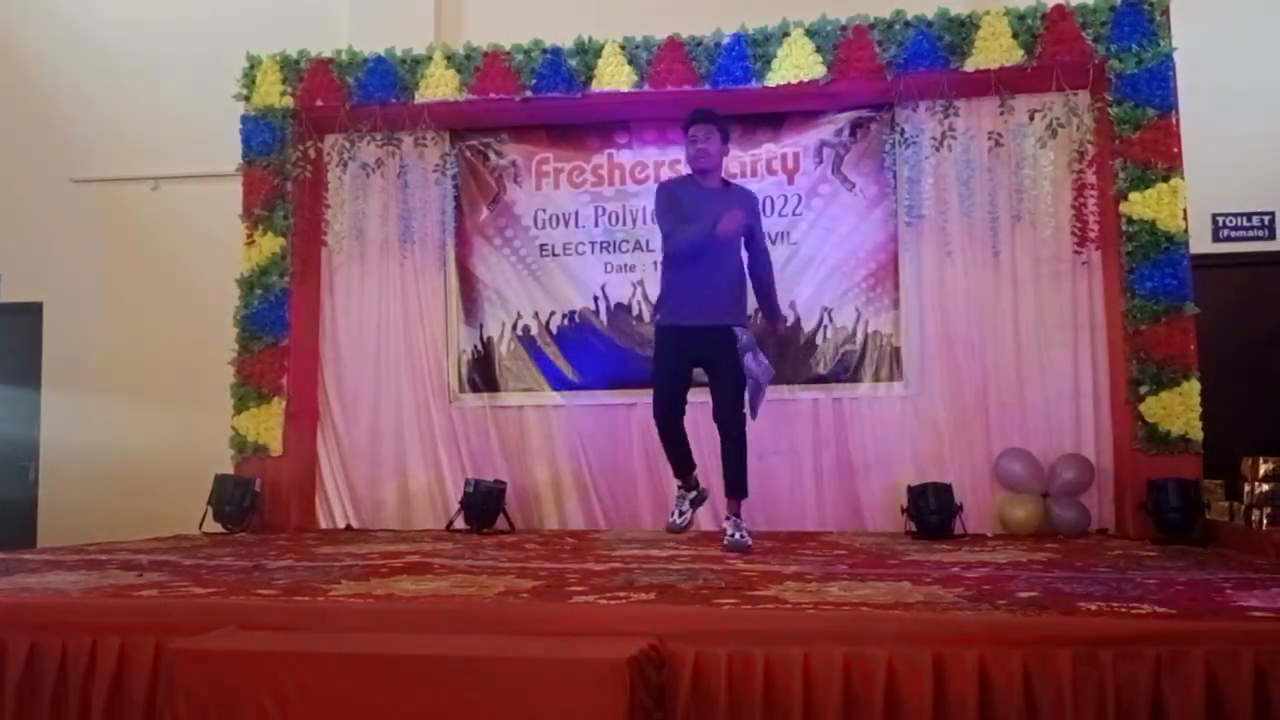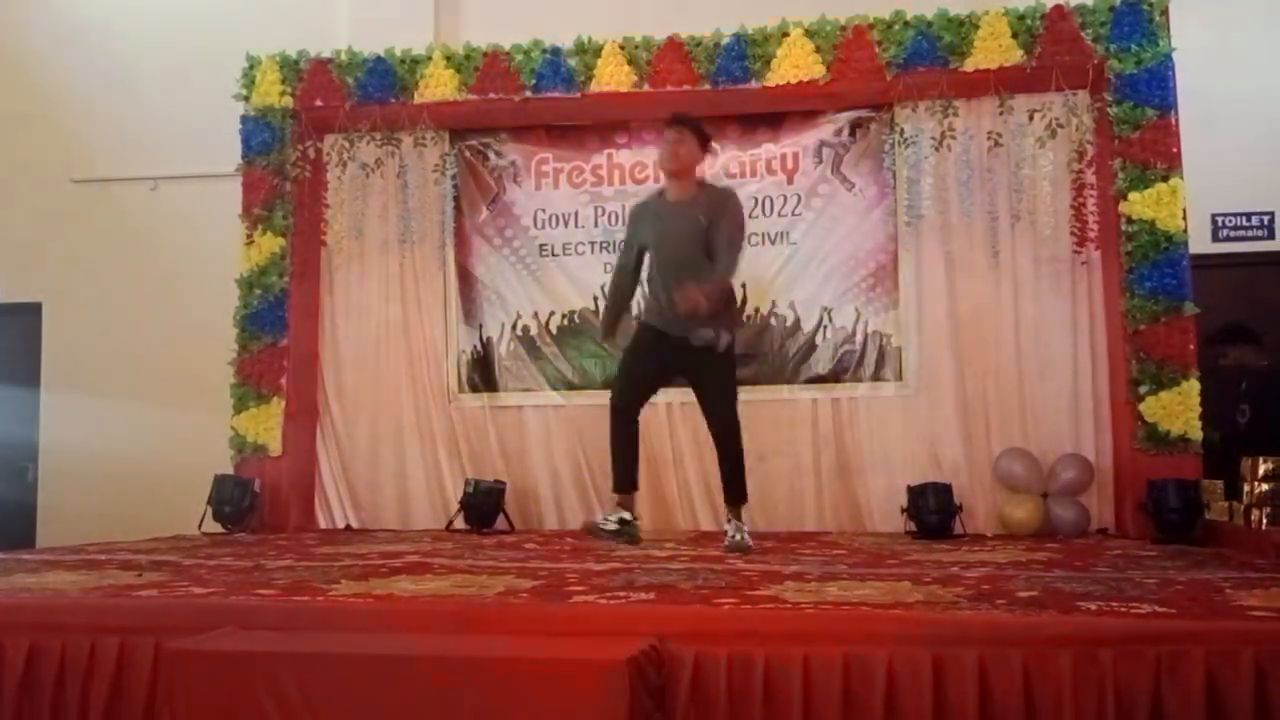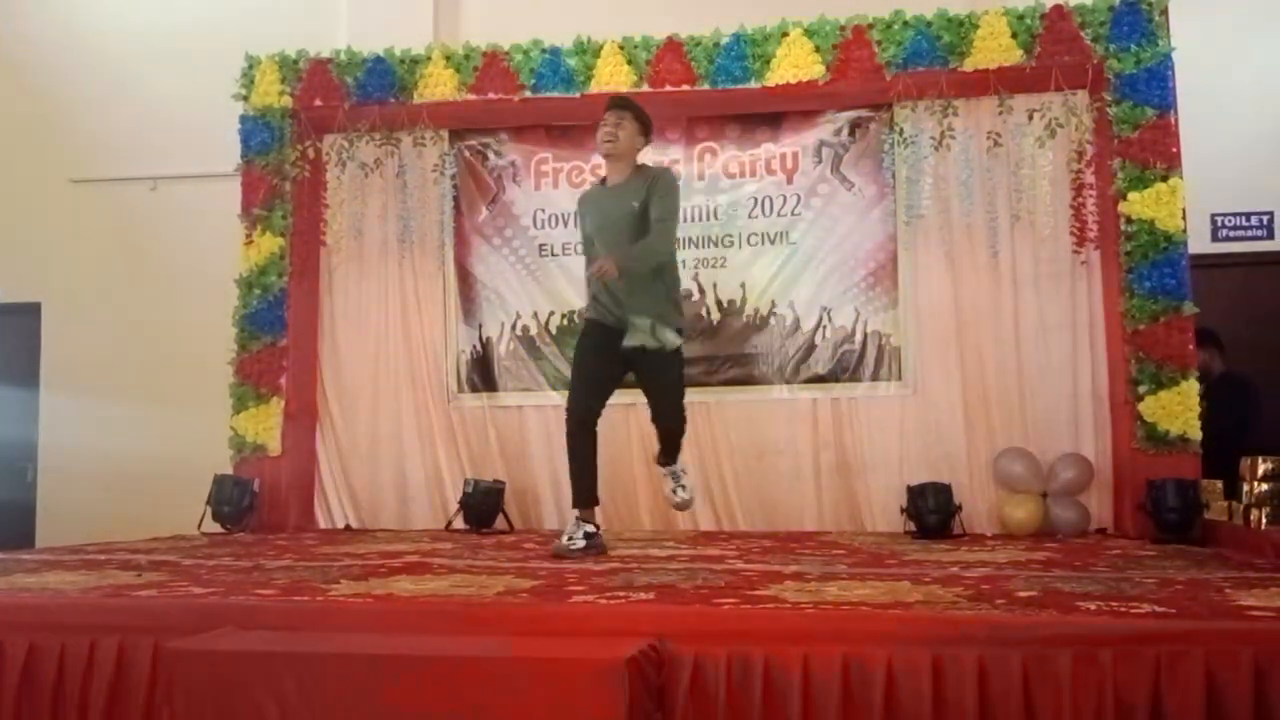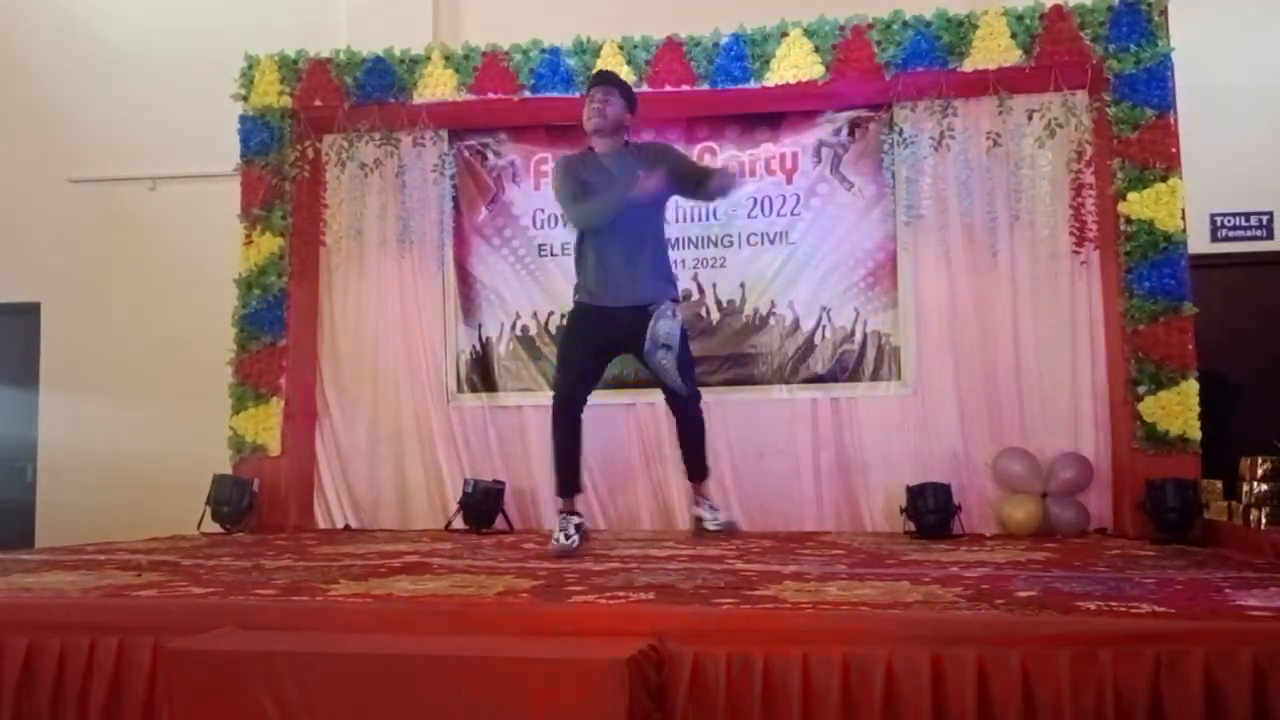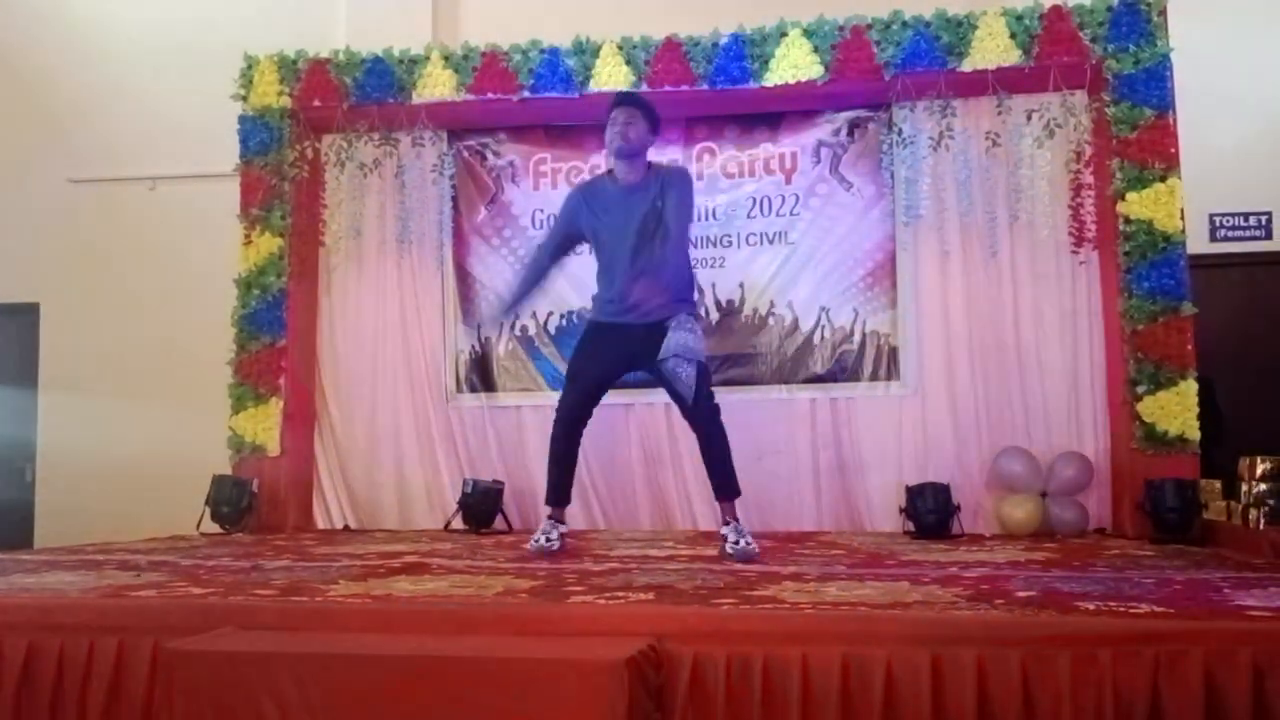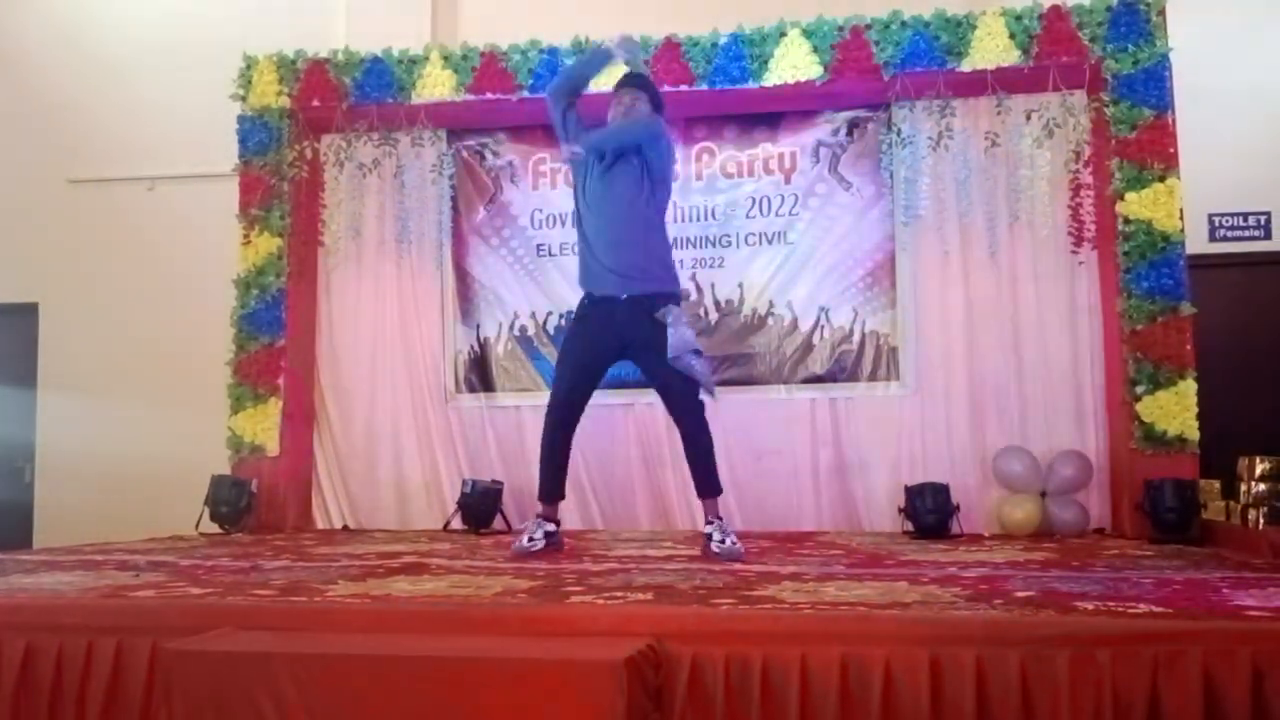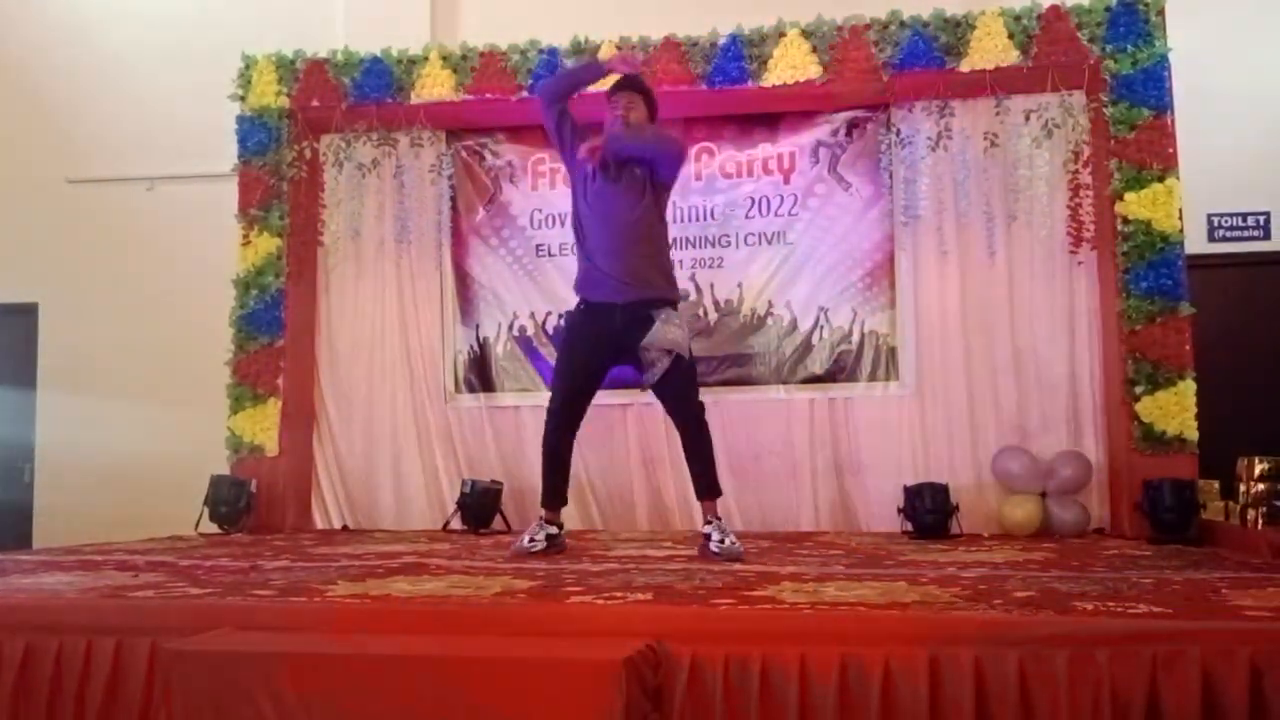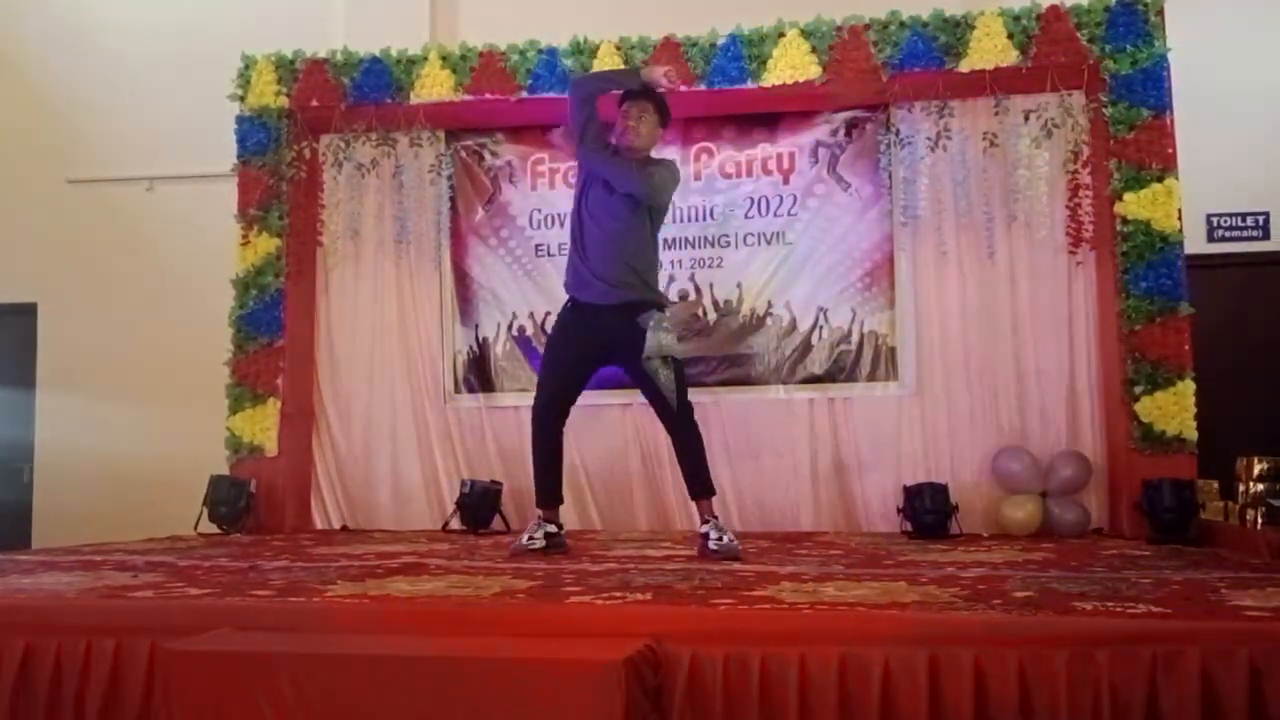
dt=0.3s
person 1, frame 1
left shoulder: (745, 199)
right shoulder: (670, 192)
left elbow: (758, 257)
right elbow: (675, 243)
left wrist: (772, 312)
right wrist: (715, 229)
left hip: (726, 326)
right hip: (676, 324)
left knee: (730, 417)
right knee: (666, 410)
left ankle: (734, 517)
right ankle: (688, 487)
person 1, frame 2
left shoulder: (723, 202)
right shoulder: (643, 212)
left elbow: (729, 258)
right elbow: (626, 270)
left wrist: (706, 291)
right wrist: (609, 320)
left hip: (710, 335)
right hip: (657, 331)
left knee: (724, 425)
right knee: (622, 405)
left ankle: (735, 521)
right ankle: (624, 512)
person 1, frame 3
left shoulder: (659, 182)
right shoulder: (588, 200)
left elbow: (661, 242)
left wrist: (621, 261)
left hip: (656, 325)
right hip: (602, 325)
left knee: (670, 415)
right knee: (580, 415)
left ankle: (668, 463)
right ankle: (585, 525)
person 1, frame 4
left shoulder: (652, 154)
right shoulder: (569, 167)
left elbow: (707, 182)
right elbow: (581, 215)
left wrist: (725, 177)
right wrist: (635, 194)
left hip: (653, 303)
right hip: (593, 306)
left knee: (685, 399)
right knee: (566, 405)
left ankle: (701, 502)
right ankle: (570, 515)
person 1, frame 5
left shoulder: (674, 180)
right shoulder: (585, 196)
left elbow: (677, 239)
right elbow: (547, 255)
left wrist: (657, 286)
right wrist: (506, 309)
left hip: (669, 322)
right hip: (609, 323)
left knee: (705, 416)
right knee: (569, 418)
left ankle: (731, 524)
right ankle: (555, 520)
person 1, frame 6
left shoulder: (653, 154)
right shoulder: (586, 152)
left elbow: (651, 129)
right elbow: (560, 93)
left wrist: (592, 141)
right wrist: (607, 55)
left hip: (653, 305)
right hip: (598, 307)
left knee: (688, 411)
right knee: (561, 410)
left ankle: (715, 524)
right ankle: (546, 519)
person 1, frame 7
left shoulder: (653, 165)
right shoulder: (583, 158)
left elbow: (670, 144)
right elbow: (547, 97)
left wrist: (610, 142)
right wrist: (602, 67)
left hip: (650, 311)
right hip: (594, 312)
left knee: (689, 414)
right knee: (561, 415)
left ankle: (713, 525)
right ankle: (549, 524)
person 1, frame 8
left shoulder: (662, 171)
right shoulder: (597, 155)
left elbow: (639, 183)
right elbow: (580, 91)
left wrist: (591, 159)
right wrist: (641, 74)
left hip: (636, 314)
right hip: (582, 313)
left knee: (678, 415)
right knee: (546, 412)
left ankle: (709, 525)
right ankle: (547, 523)
